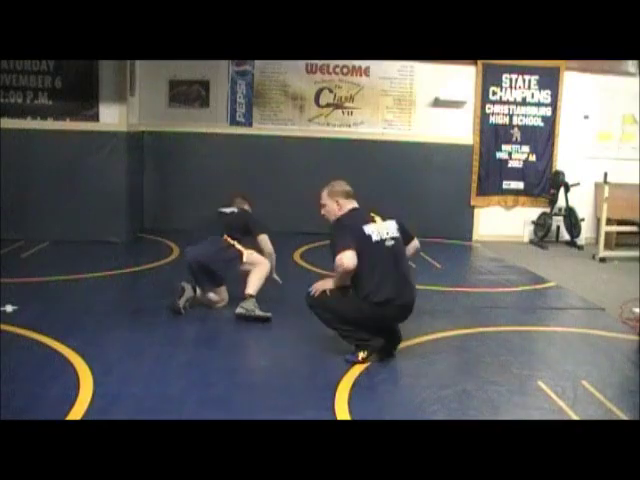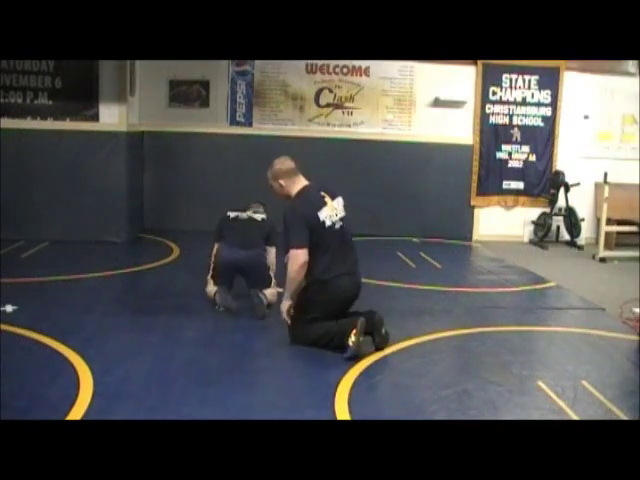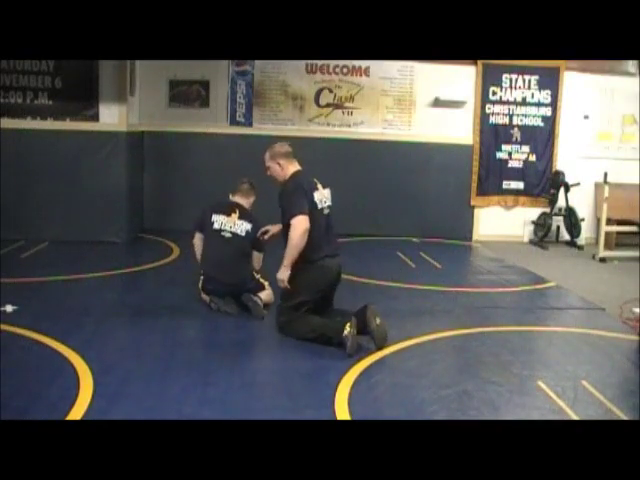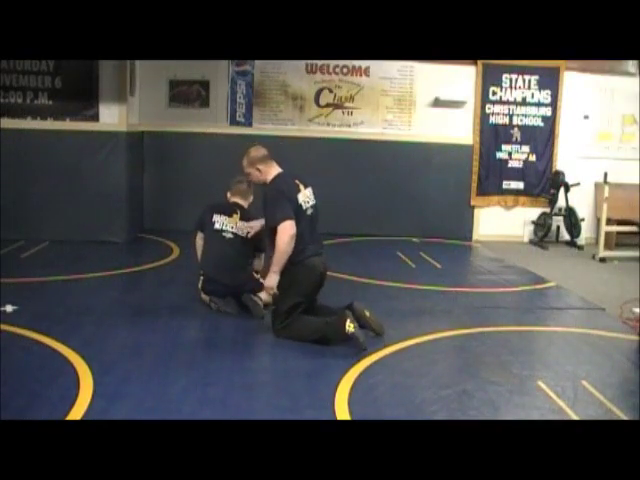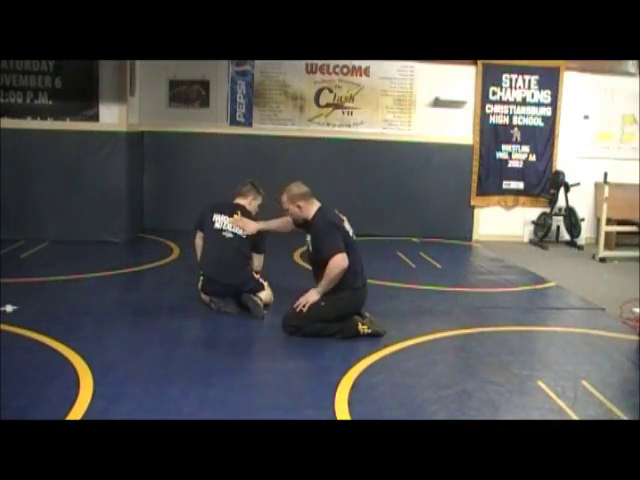
dt=1s
person 1, frame 1
left shoulder: (342, 225)
right shoulder: (386, 219)
left elbow: (348, 264)
right elbow: (414, 244)
left wrist: (335, 282)
left hip: (378, 305)
right hip: (405, 304)
left knee: (317, 297)
left ankle: (366, 343)
right ankle: (389, 336)
person 1, frame 2
left shoulder: (295, 211)
right shoulder: (330, 194)
left elbow: (300, 260)
left wrist: (288, 298)
left hip: (327, 285)
right hip: (352, 280)
left knee: (299, 331)
right knee: (333, 315)
left ankle: (348, 330)
right ankle: (368, 322)
person 1, frame 3
left shoulder: (291, 188)
right shoulder: (313, 182)
left elbow: (302, 228)
left wrist: (285, 266)
right wrist: (280, 227)
left hip: (312, 266)
right hip: (331, 263)
left knee: (287, 320)
right knee: (320, 312)
left ankle: (340, 330)
right ankle: (362, 318)
person 1, frame 4
left shoulder: (274, 191)
right shoulder: (296, 181)
left elbow: (287, 232)
left wrist: (273, 273)
right wrist: (264, 223)
left hip: (299, 267)
right hip: (317, 261)
left knee: (284, 325)
right knee: (306, 308)
left ankle: (340, 326)
right ankle: (351, 314)
person 1, frame 5
left shoulder: (323, 223)
right shoulder: (320, 214)
left elbow: (340, 263)
right elbow: (290, 223)
left wrist: (317, 291)
right wrist: (258, 225)
left hip: (347, 294)
right hip: (346, 289)
left knee: (292, 322)
right knee: (298, 311)
left ankle: (353, 326)
right ankle: (351, 316)
person 2, frame 1
left shoulder: (219, 214)
right shoulder: (248, 216)
right elbow: (268, 249)
right wrist: (272, 272)
left hip: (192, 254)
right hip: (215, 246)
left knee: (221, 299)
right knee: (263, 264)
left ankle: (192, 292)
right ankle: (248, 304)
person 2, frame 2
left shoulder: (226, 218)
right shoulder: (267, 222)
left elbow: (215, 252)
right elbow: (271, 259)
right wrist: (271, 283)
left hip: (225, 253)
right hip: (254, 255)
left knee: (211, 289)
right knee: (271, 293)
left ankle: (219, 295)
right ankle: (262, 297)
person 2, frame 3
left shoulder: (210, 211)
right shoulder: (253, 222)
left elbow: (197, 241)
right elbow: (257, 264)
left hip: (211, 280)
right hip: (241, 281)
left knee: (205, 293)
right knee: (268, 294)
left ankle: (216, 300)
right ankle: (256, 300)
person 2, frame 4
left shoulder: (210, 211)
right shoulder: (253, 223)
left elbow: (200, 240)
right elbow: (258, 263)
left hip: (212, 280)
right hip: (242, 282)
left knee: (205, 293)
right knee: (267, 295)
left ankle: (218, 300)
right ankle: (255, 299)
person 2, frame 5
left shoulder: (210, 211)
left elbow: (199, 240)
right elbow: (257, 266)
left hip: (212, 281)
right hip: (241, 282)
left knee: (205, 292)
right knee: (267, 294)
left ankle: (217, 300)
right ankle: (255, 299)
